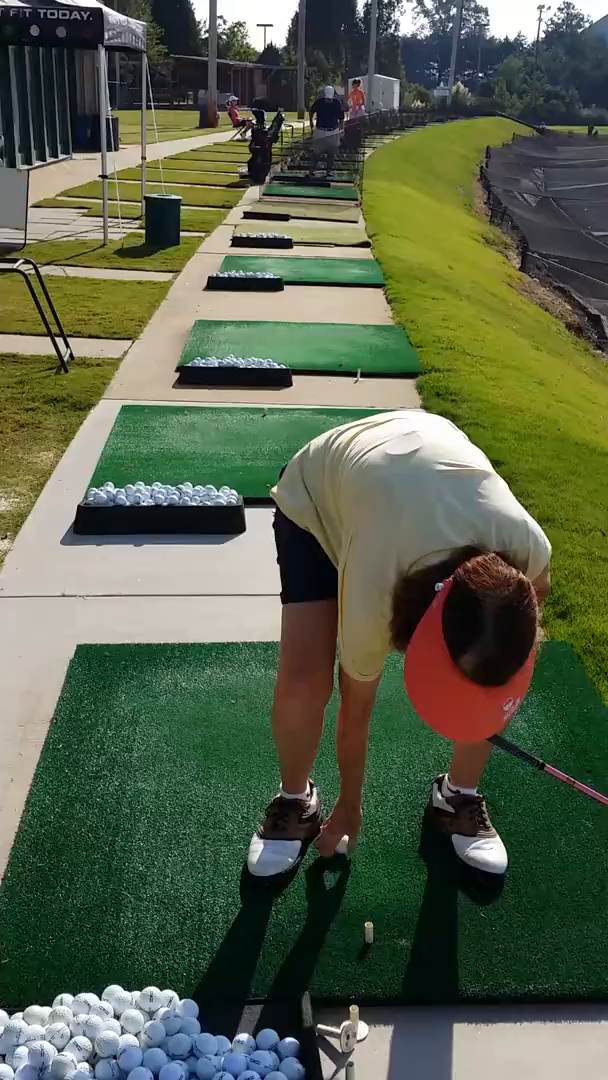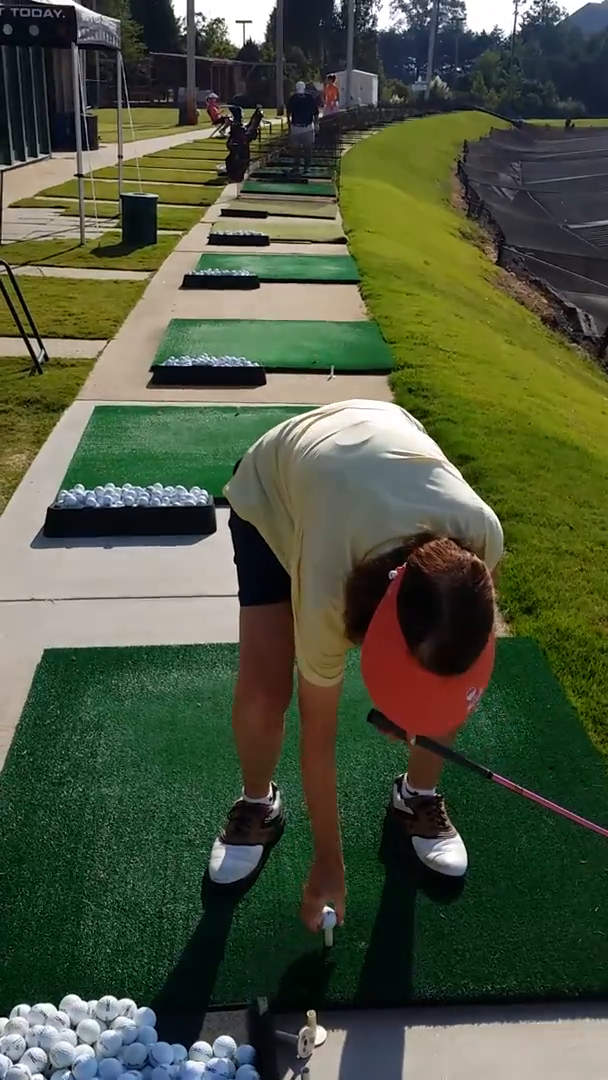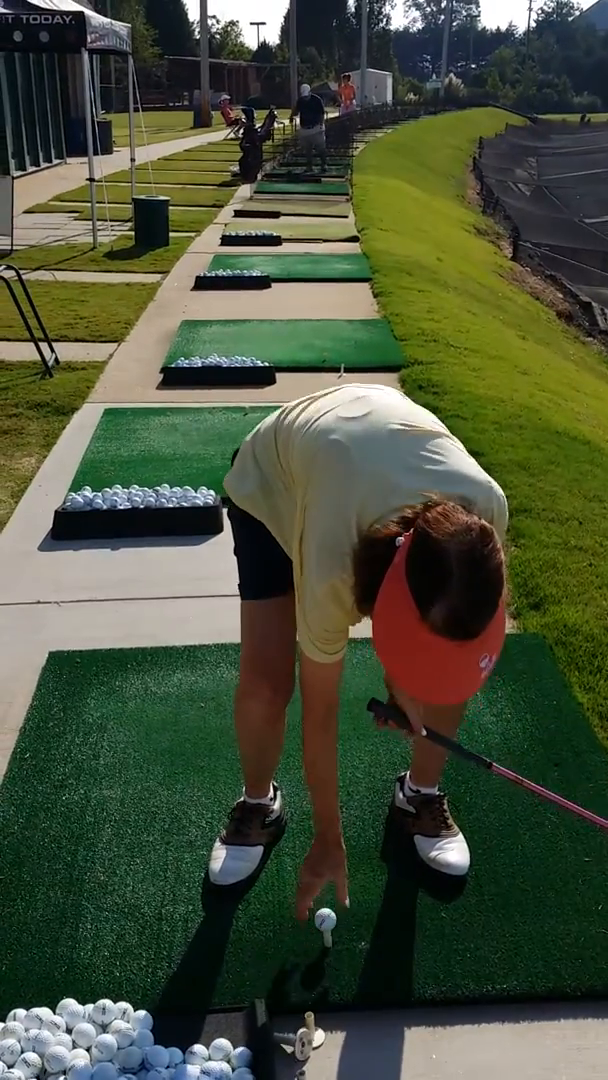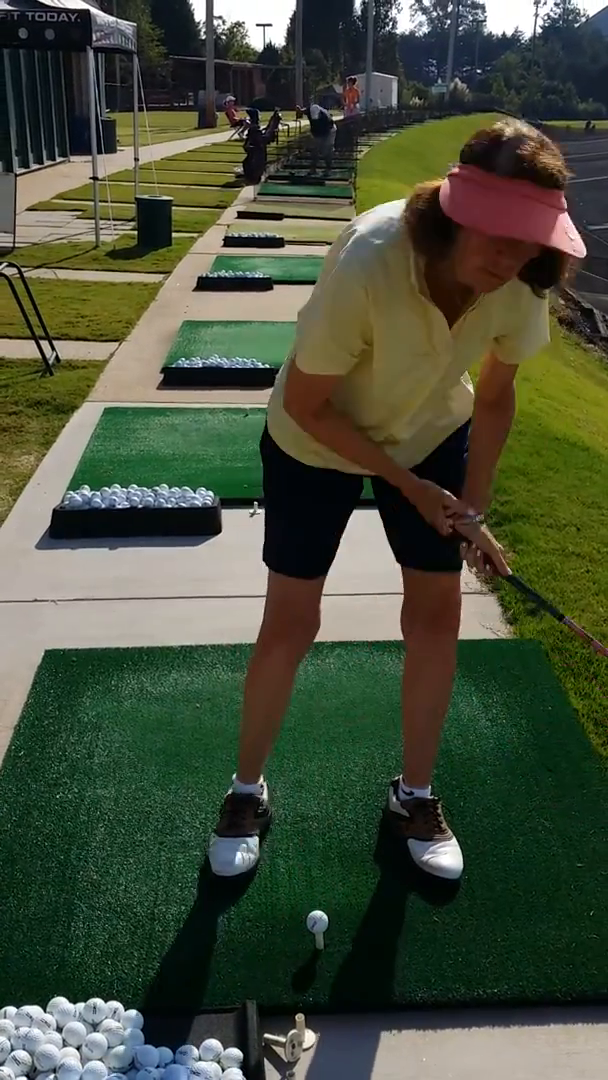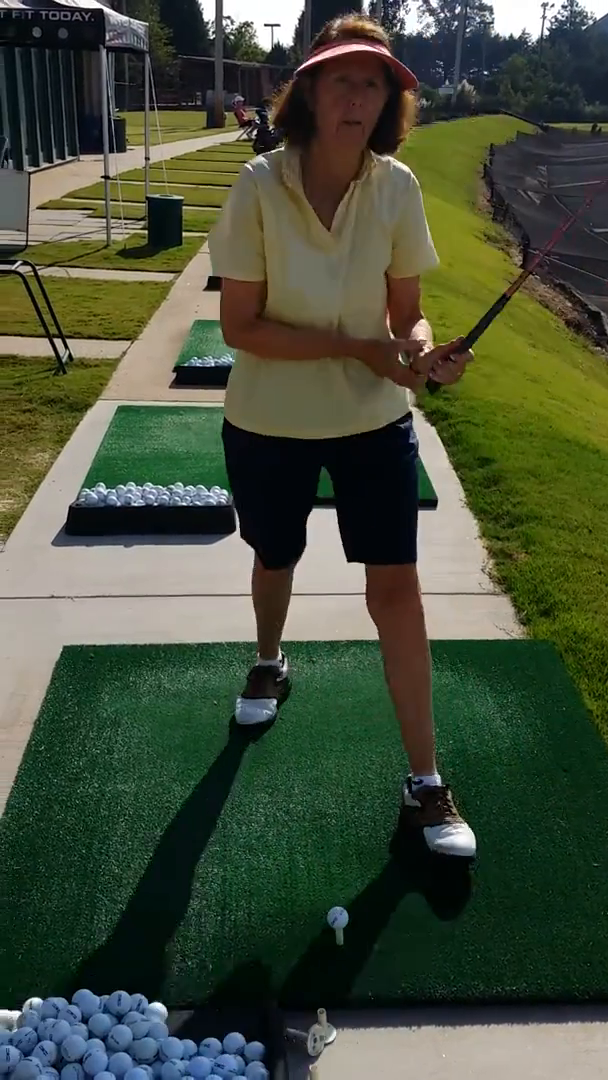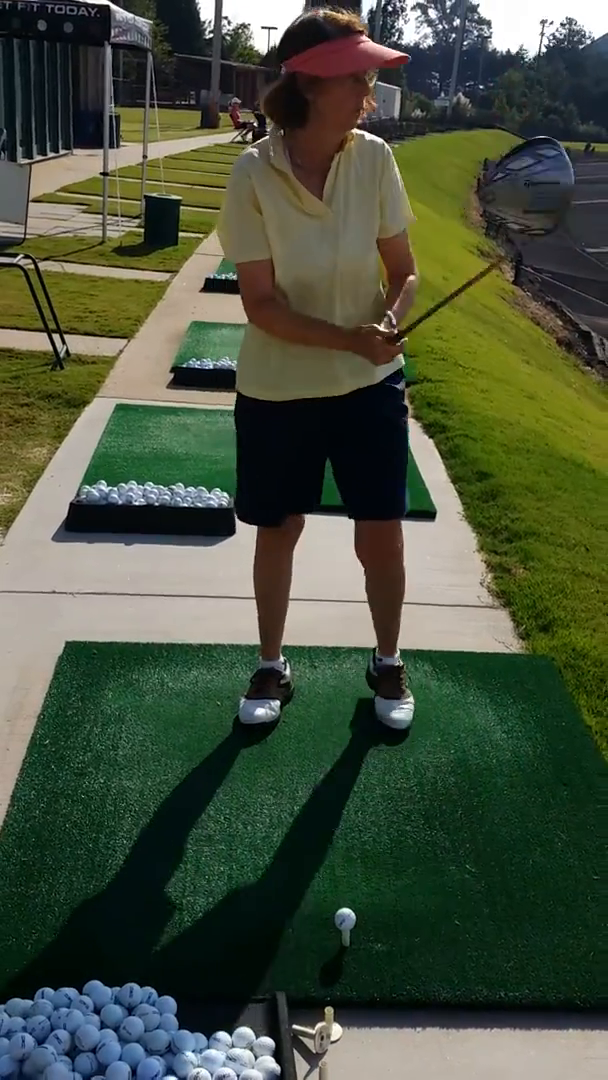
dt=0.7s
person 1, frame 1
left shoulder: (526, 544)
right shoulder: (372, 598)
right elbow: (355, 711)
right wrist: (349, 804)
right hip: (317, 491)
left knee: (490, 669)
right knee: (303, 681)
left ankle: (458, 796)
right ankle: (295, 800)
person 1, frame 2
left shoulder: (481, 531)
right shoulder: (327, 593)
right elbow: (318, 736)
left wrist: (423, 674)
right wrist: (328, 862)
right hip: (272, 488)
left knee: (450, 670)
right knee: (262, 689)
left ankle: (418, 798)
right ankle: (257, 806)
person 1, frame 3
left shoulder: (485, 509)
right shoulder: (331, 569)
right elbow: (321, 716)
left wrist: (407, 672)
right wrist: (328, 842)
right hip: (271, 483)
left knee: (454, 663)
right knee: (265, 681)
left ankle: (422, 796)
right ankle: (258, 805)
person 1, frame 4
left shoulder: (522, 283)
right shoulder: (368, 266)
left elbow: (494, 400)
right elbow: (308, 405)
left wrist: (472, 513)
right wrist: (407, 485)
left hip: (431, 437)
right hip: (317, 443)
left knee: (437, 615)
right knee: (289, 623)
left ankle: (413, 797)
right ankle: (248, 791)
person 1, frame 5
left shoulder: (397, 186)
right shoulder: (259, 186)
left elbow: (405, 309)
right elbow: (241, 326)
left wrist: (425, 349)
right wrist: (357, 346)
left hip: (374, 420)
right hip: (270, 421)
left knee: (397, 591)
right knee: (275, 560)
left ankle: (425, 783)
right ankle: (269, 661)
person 1, frame 6
left shoulder: (375, 158)
right shoulder: (253, 173)
left elbow: (404, 271)
right elbow: (262, 305)
left wrist: (390, 319)
right wrist: (350, 339)
left hip: (369, 385)
right hip: (279, 390)
left knee: (381, 537)
right knee: (279, 532)
left ankle: (387, 661)
right ankle: (272, 666)
